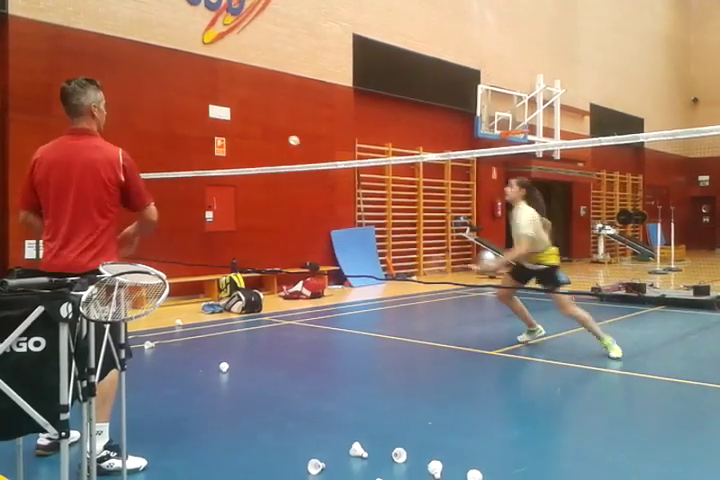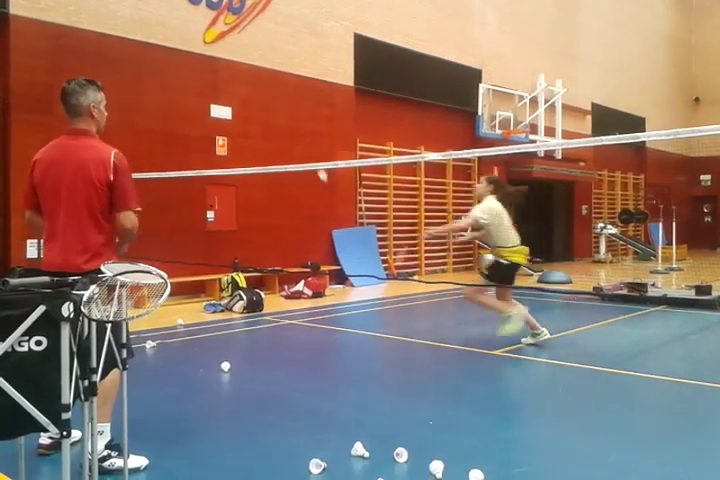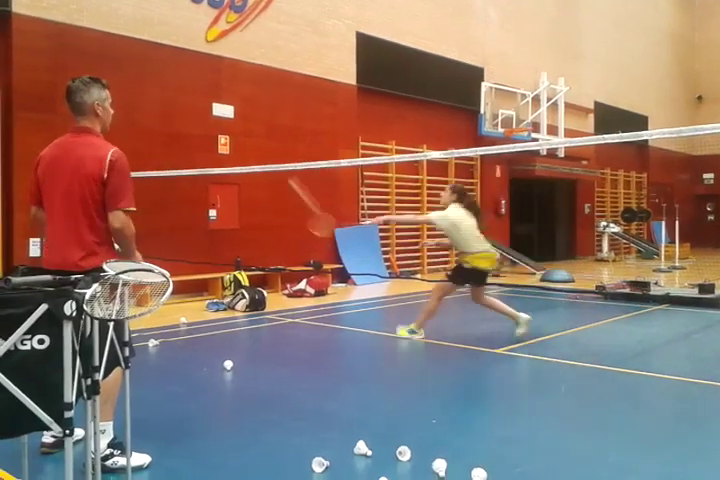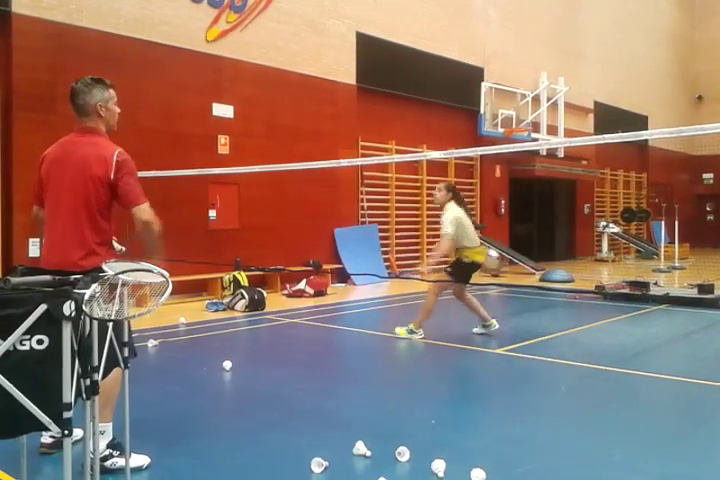
dt=0.2s
person 1, frame 1
left shoulder: (42, 156)
right shoulder: (116, 157)
left elbow: (27, 217)
right elbow: (149, 217)
right wrist: (130, 237)
left hip: (53, 271)
right hip: (94, 273)
right knee: (107, 360)
left ankle: (49, 433)
right ankle: (101, 449)
person 1, frame 2
left shoulder: (43, 157)
right shoulder: (110, 158)
left elbow: (32, 217)
right elbow: (128, 224)
right wrist: (120, 245)
left hip: (55, 271)
right hip: (95, 272)
right knee: (109, 359)
left ankle: (51, 432)
right ankle: (102, 448)
person 1, frame 3
left shoulder: (47, 154)
right shoulder: (110, 157)
left elbow: (37, 214)
right elbow: (119, 223)
right wrist: (133, 256)
left hip: (55, 269)
right hip: (95, 271)
right knee: (111, 358)
left ankle: (54, 430)
right ankle: (105, 446)
person 1, frame 4
left shoulder: (52, 153)
right shoulder: (114, 158)
left elbow: (39, 213)
right elbow: (144, 217)
right wrist: (155, 254)
left hip: (49, 269)
right hip: (93, 272)
right knee: (113, 358)
left ankle: (55, 431)
right ankle: (104, 447)
person 2, frame 1
left shoulder: (525, 215)
right shoulder: (517, 211)
left elbow: (523, 249)
right elbow: (546, 226)
left wrist: (501, 262)
left hip: (544, 264)
right hip: (526, 263)
left knee: (567, 308)
right knee: (503, 294)
left ankle: (605, 340)
right ankle: (533, 328)
person 2, frame 2
left shoulder: (487, 207)
right shoulder: (494, 205)
left elbow: (464, 224)
left wrist: (435, 231)
right wrist: (468, 237)
left hip: (508, 258)
right hip: (512, 256)
left knee: (472, 294)
right knee: (502, 299)
left ankle: (512, 313)
right ankle: (538, 331)
person 2, frame 3
left shoulder: (447, 214)
right shoulder: (464, 212)
left elbow: (416, 219)
left wrist: (387, 218)
right wrist: (443, 242)
left hip: (474, 262)
right hip: (485, 259)
left knee: (438, 293)
right knee: (478, 297)
left ankle: (415, 329)
right ankle: (518, 317)
person 2, frame 4
left shoulder: (450, 215)
right shoulder: (451, 209)
left elbow: (446, 246)
left wrist: (430, 262)
right wrist: (438, 247)
left hip: (469, 257)
right hip: (469, 255)
left knee: (433, 290)
right knee: (459, 291)
left ankle: (416, 329)
right ankle: (488, 322)
